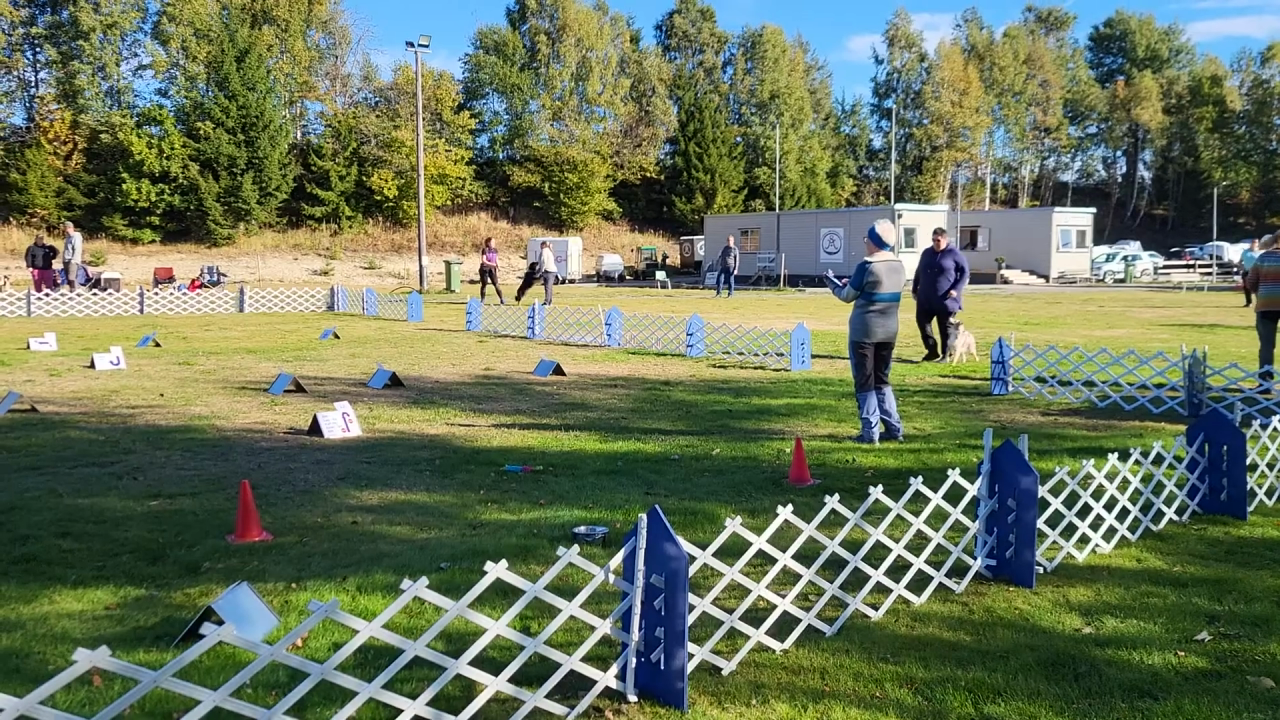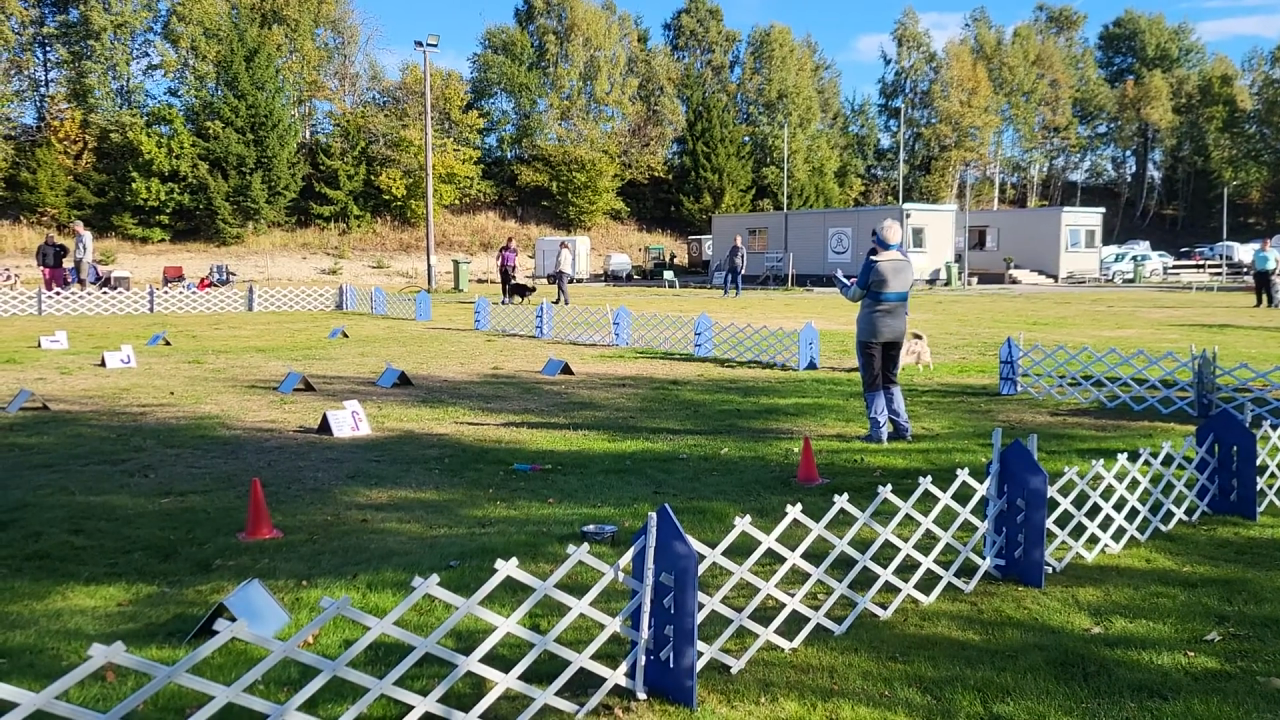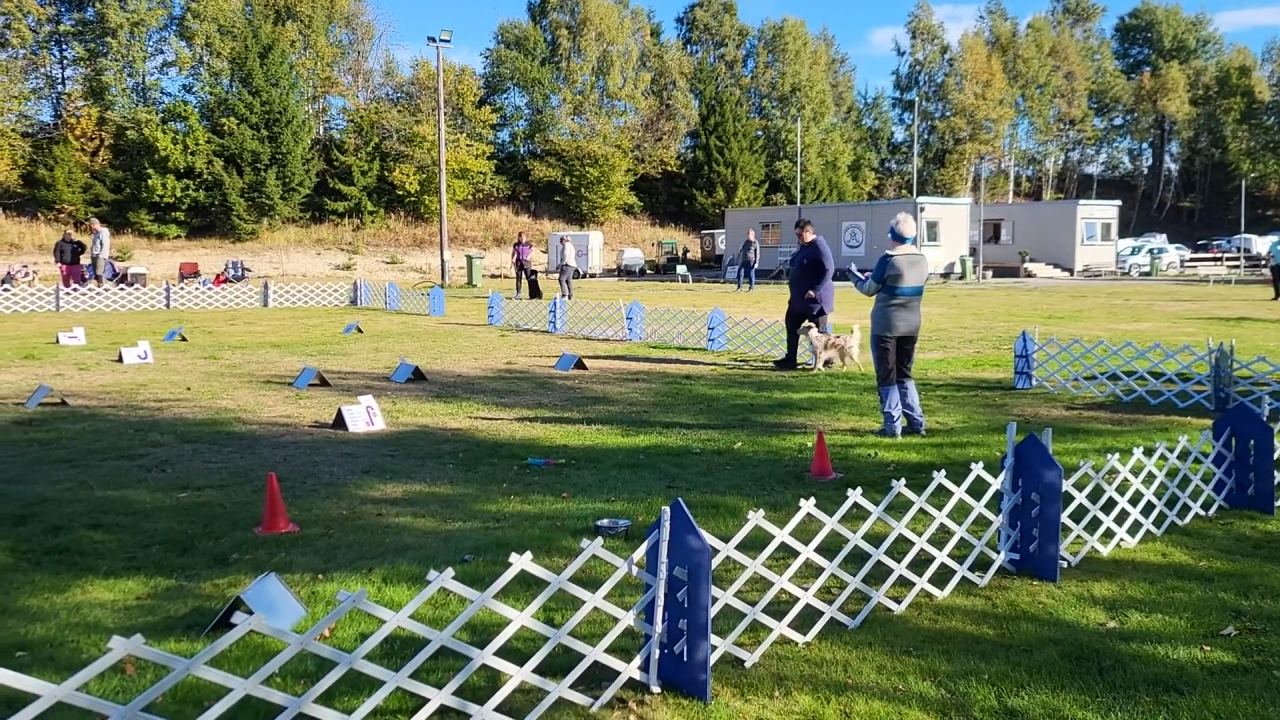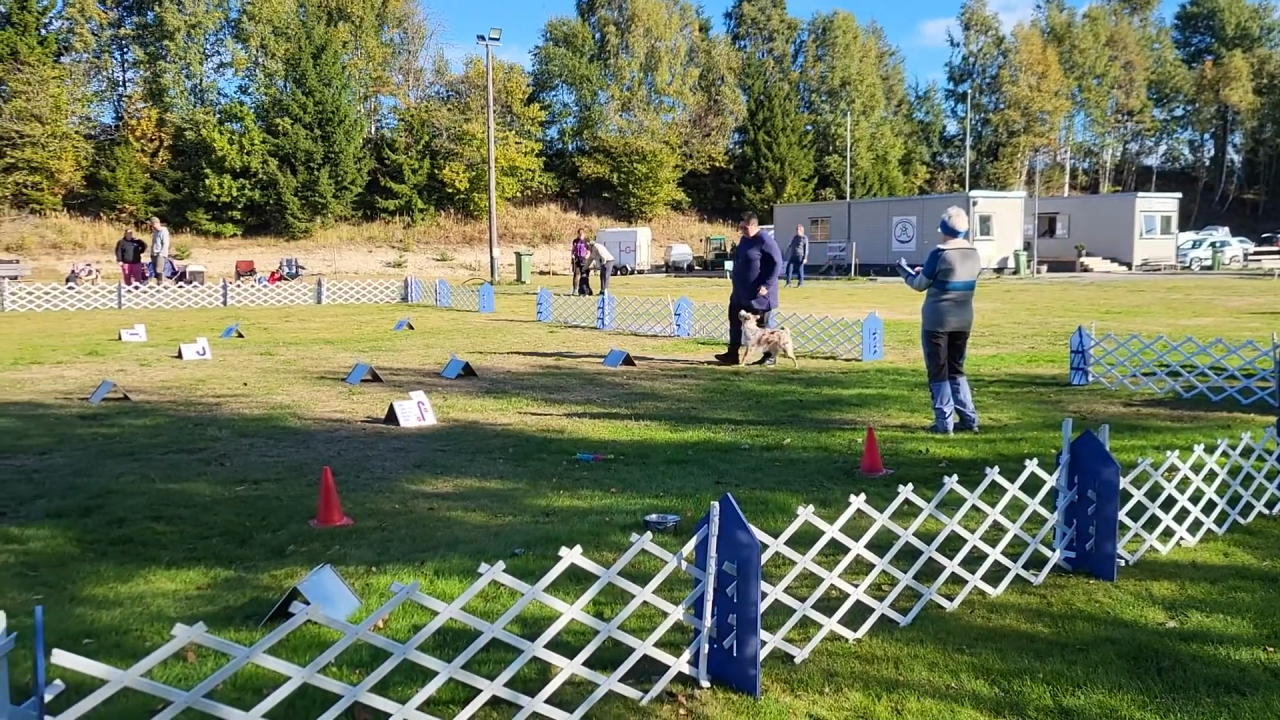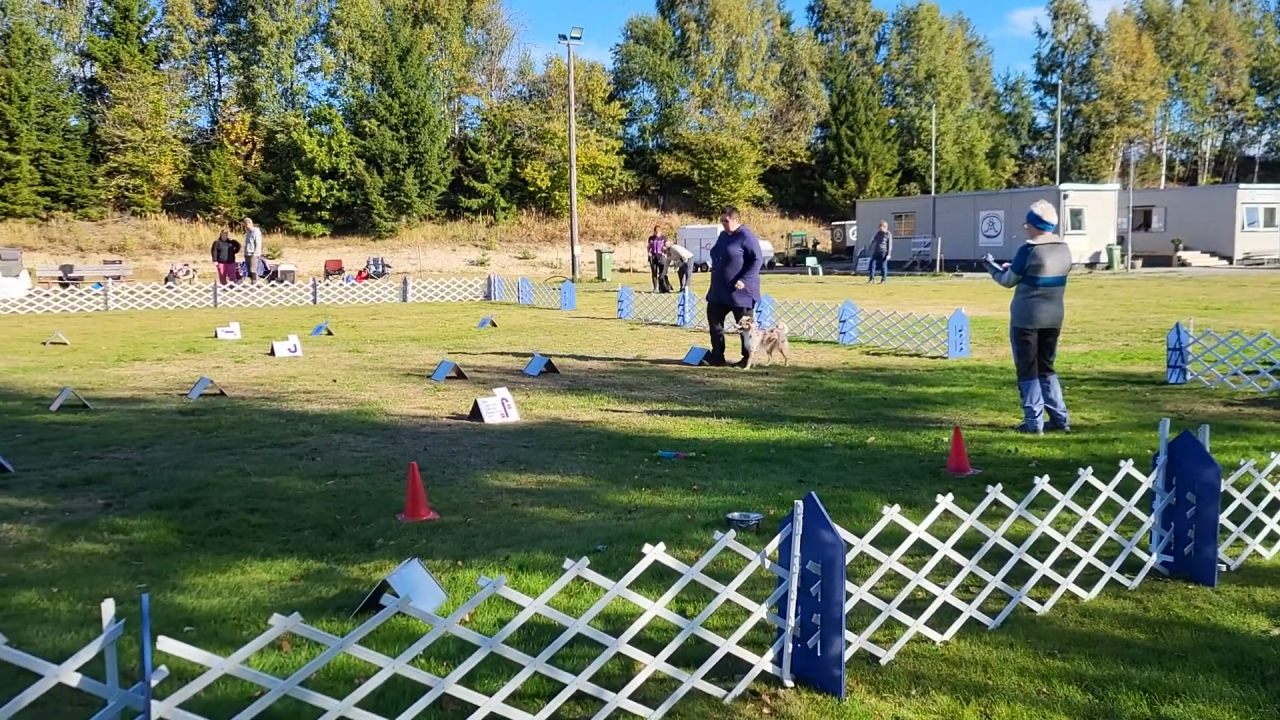
dt=1s
person 1, frame 1
left shoulder: (867, 266)
right shoulder: (899, 267)
left elbow: (847, 296)
left wrist: (832, 283)
right wrist: (851, 283)
left hip: (864, 331)
right hip: (889, 331)
left knee: (864, 382)
right knee: (882, 380)
left ankle: (870, 433)
right ankle: (894, 429)
person 1, frame 2
left shoulder: (872, 265)
right shoulder: (906, 266)
left elbow: (854, 296)
left wrist: (842, 282)
left hip: (871, 330)
right hip: (897, 331)
left knee: (872, 382)
right knee: (890, 380)
left ankle: (878, 432)
right ankle: (902, 428)
person 1, frame 3
left shoulder: (888, 260)
right shoulder: (922, 261)
left elbow: (869, 290)
left wrist: (856, 276)
right wrist: (874, 278)
left hip: (886, 325)
right hip: (911, 325)
left knee: (887, 377)
right knee: (904, 374)
left ankle: (892, 426)
right ankle: (916, 423)
person 1, frame 4
left shoulder: (940, 254)
right shoulder: (974, 255)
left elbow: (920, 285)
left wrist: (905, 270)
right wrist: (924, 272)
left hip: (937, 320)
right hip: (963, 321)
left knee: (938, 372)
right knee: (956, 370)
left ankle: (944, 423)
right ankle: (969, 419)
person 1, frame 5
left shoulder: (1029, 250)
right shoulder: (1065, 250)
left elbow: (1009, 281)
left wrist: (992, 267)
right wrist: (1013, 268)
left hip: (1026, 317)
right hip: (1054, 318)
left knee: (1027, 370)
right knee: (1046, 368)
left ankle: (1034, 422)
right ankle: (1060, 418)
